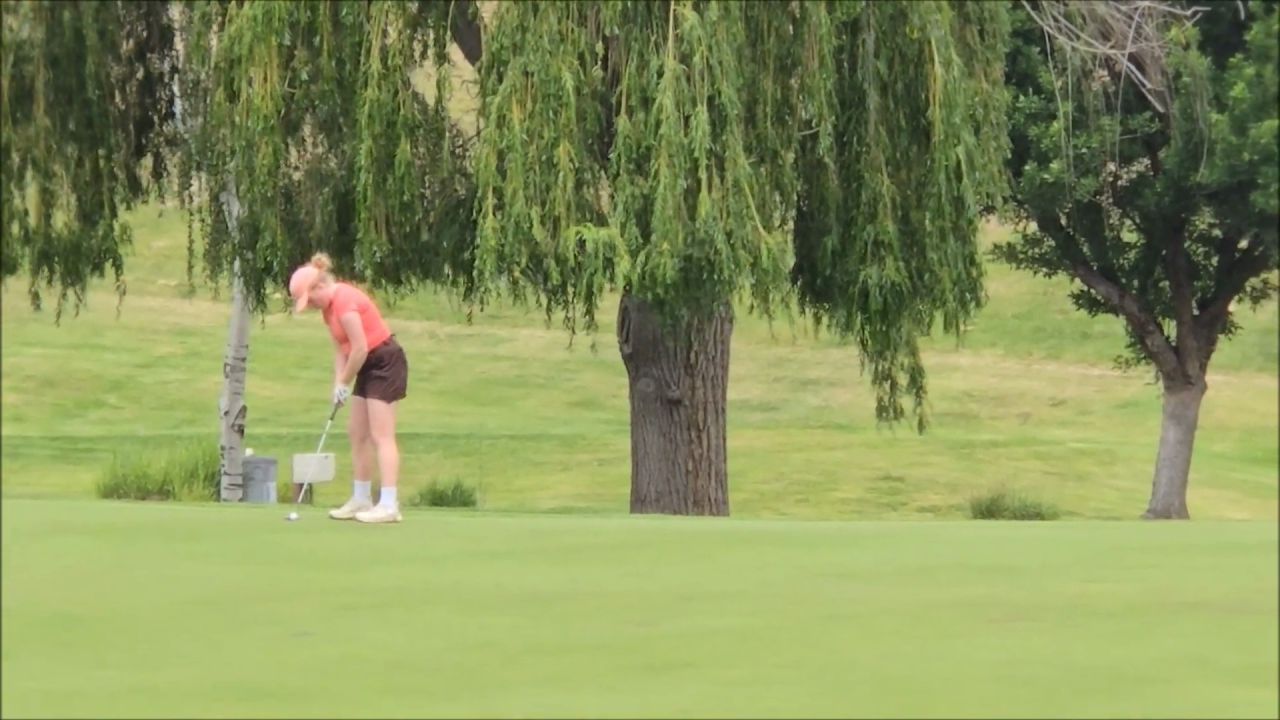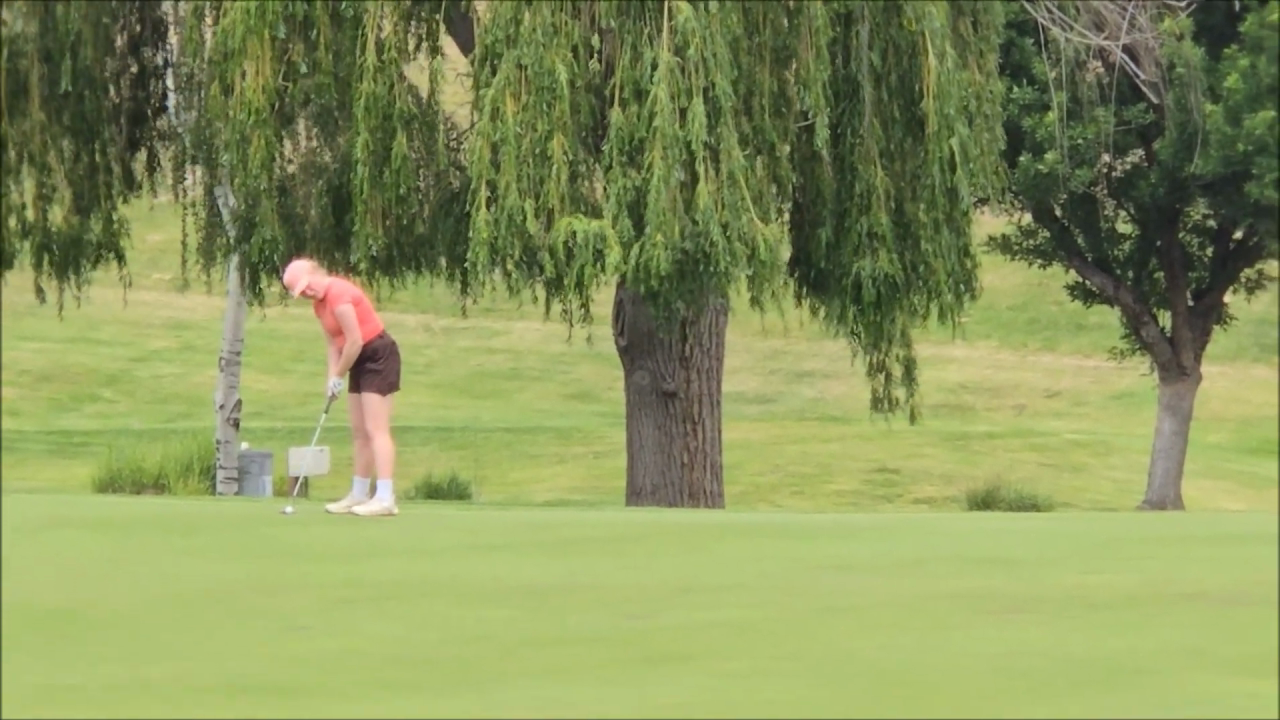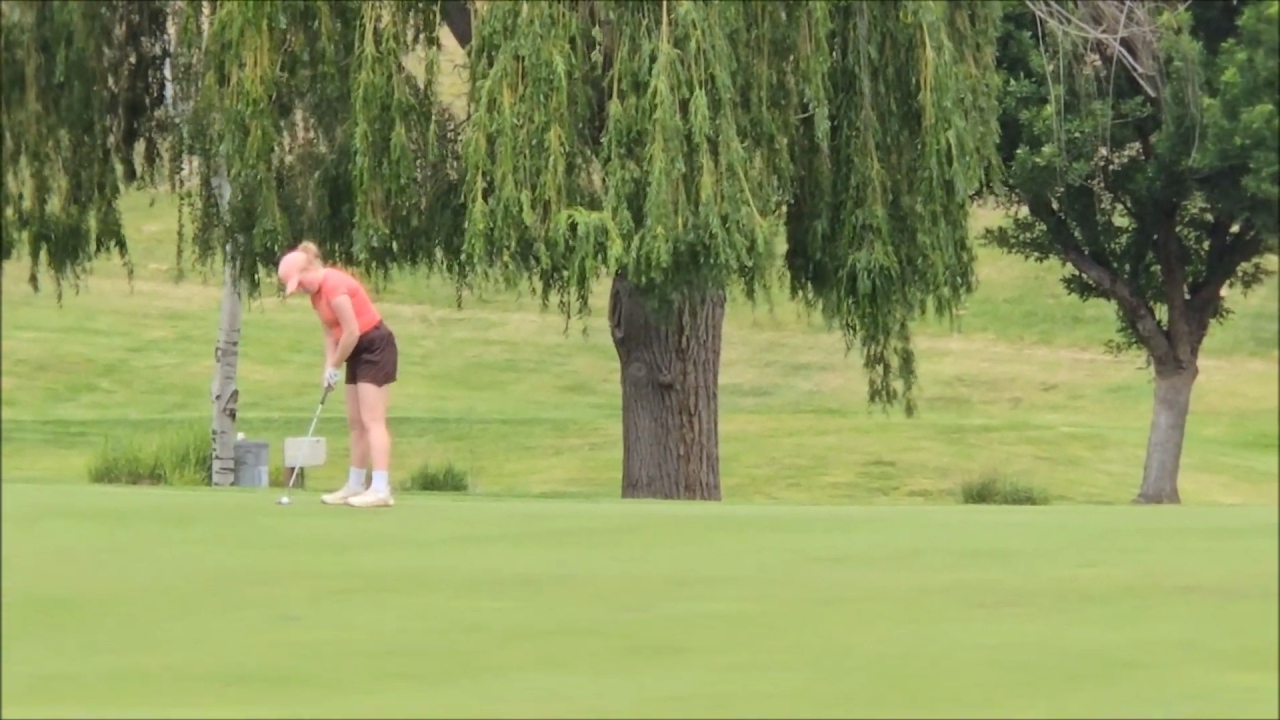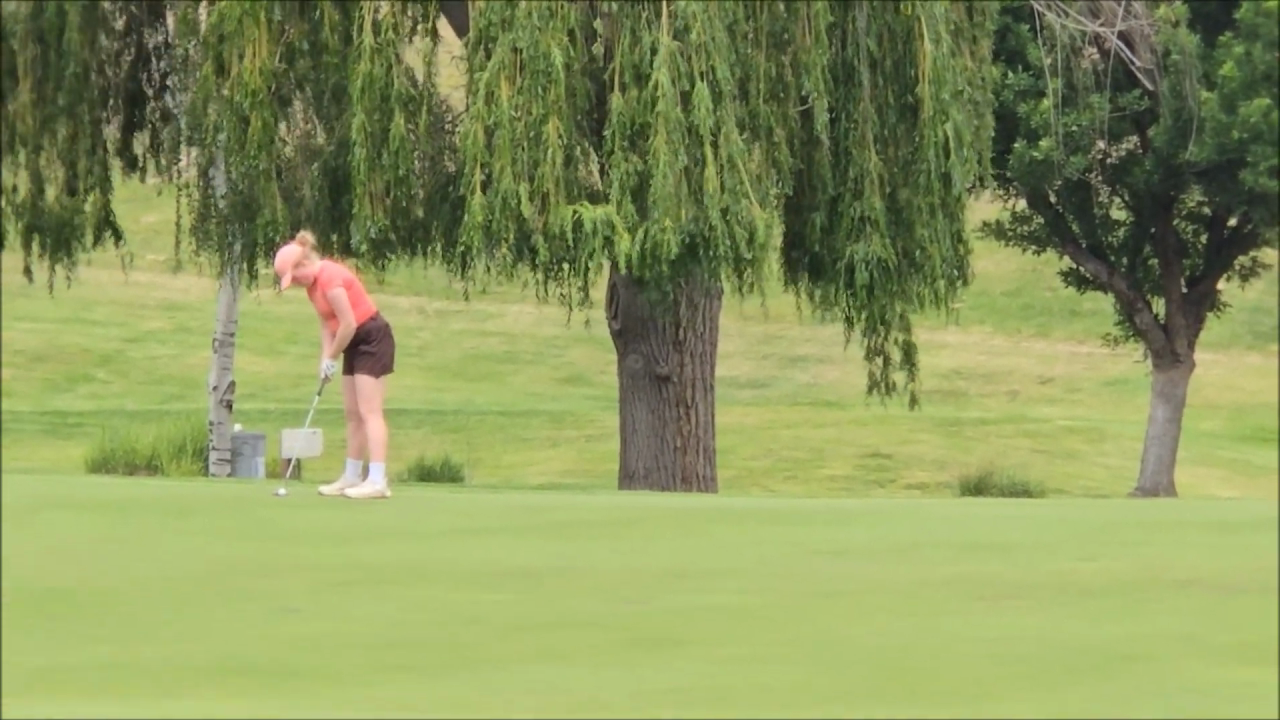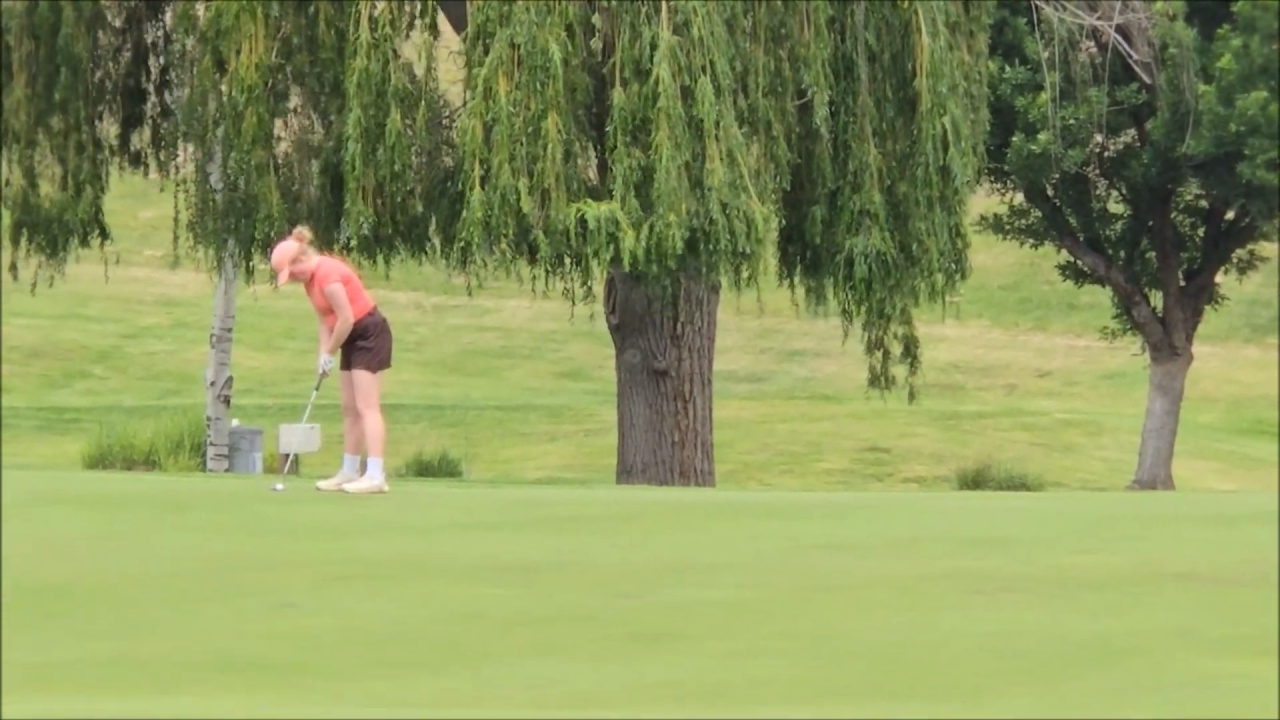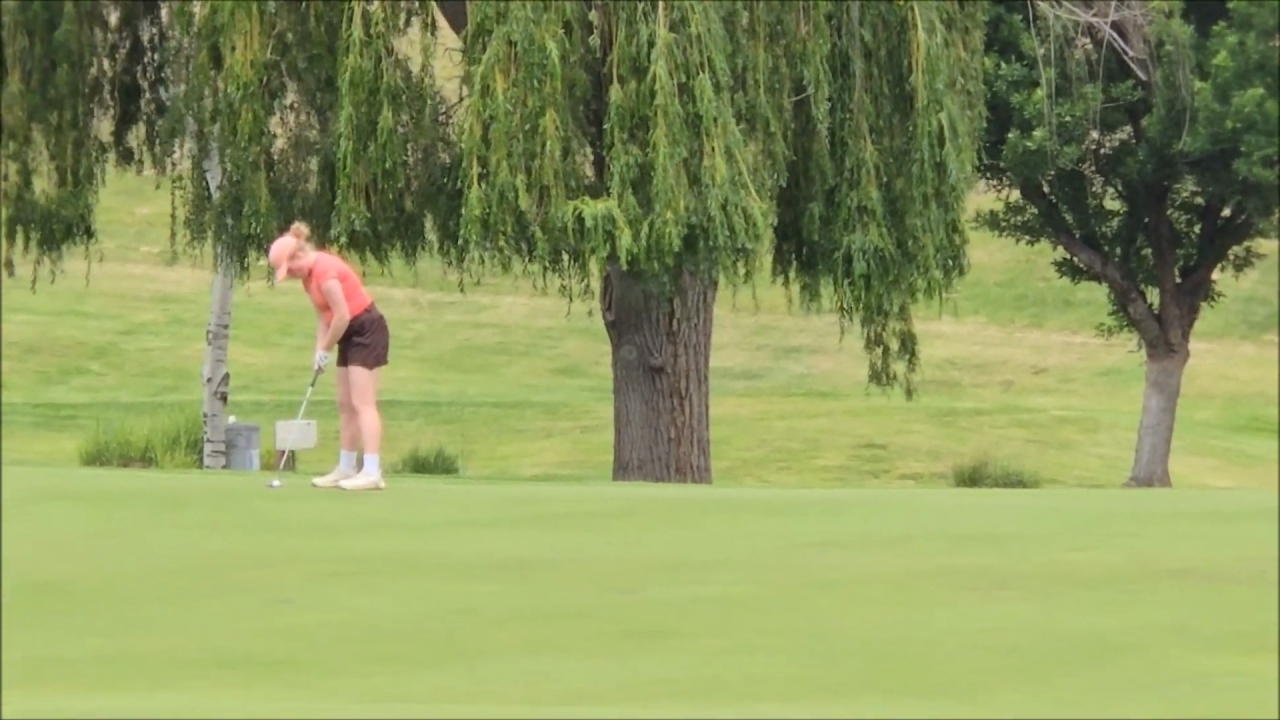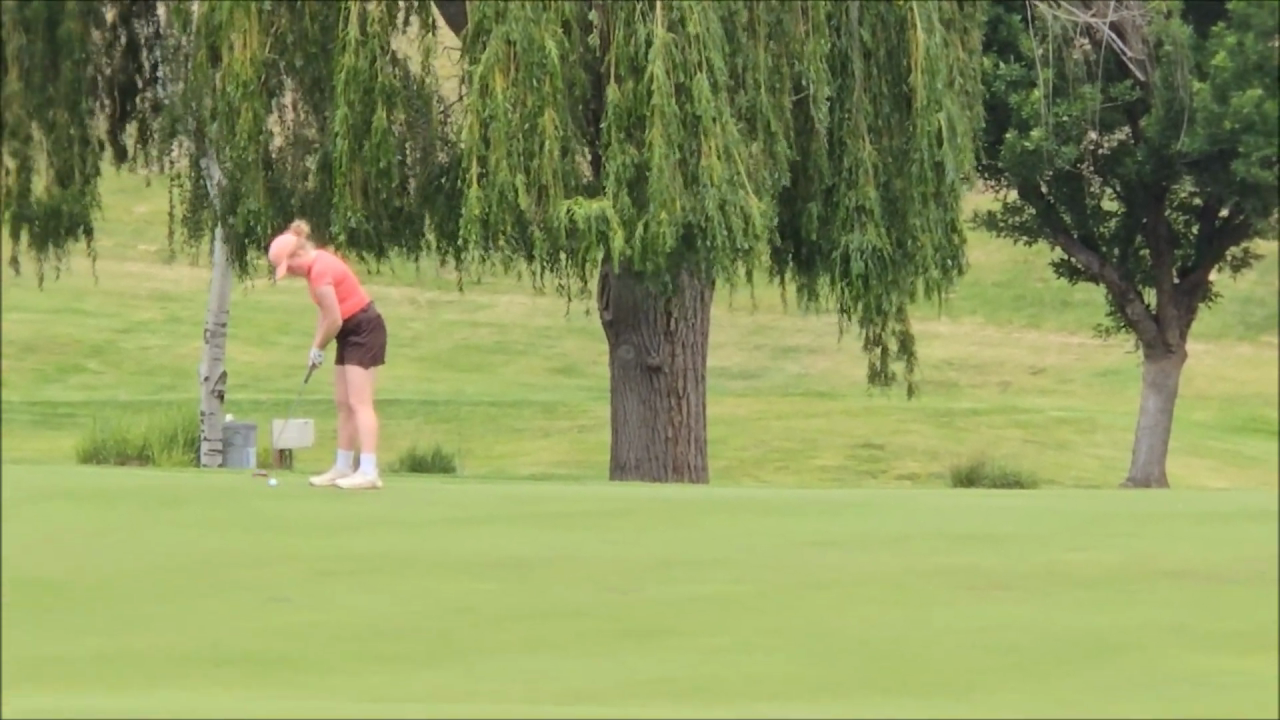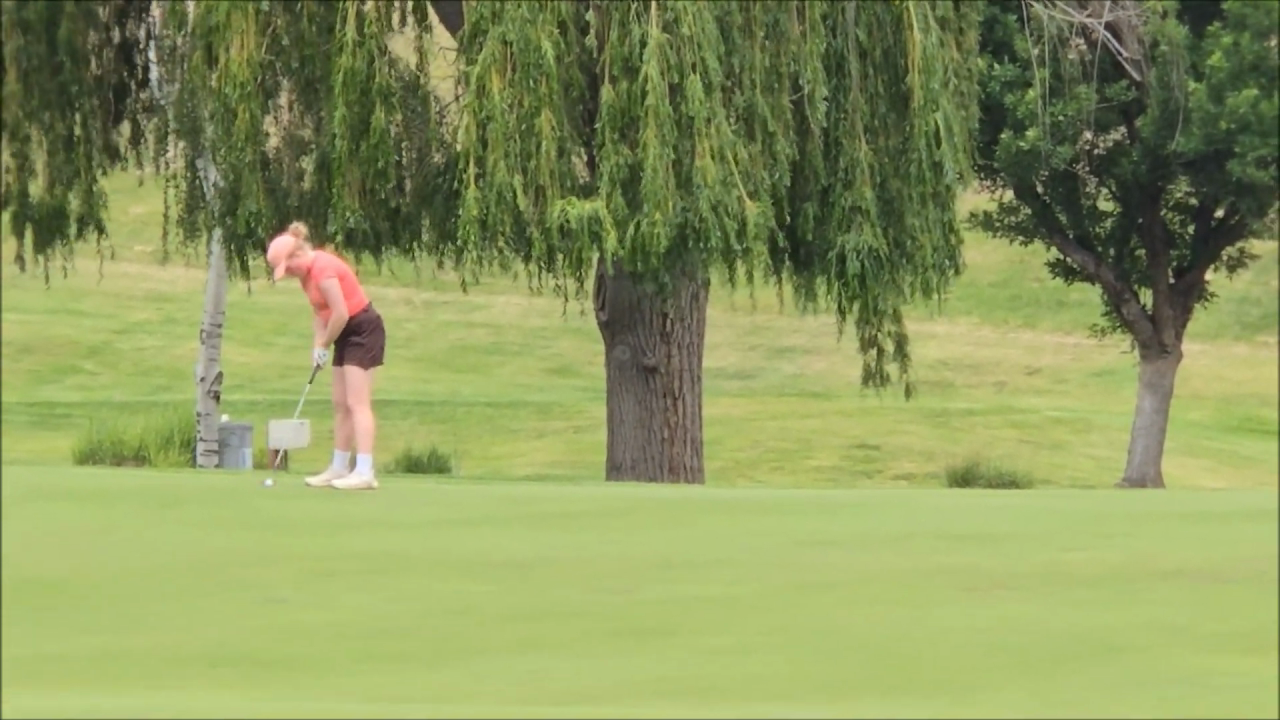
dt=0.4s
person 1, frame 1
left shoulder: (344, 301)
right shoulder: (328, 307)
left elbow: (360, 349)
right elbow: (341, 348)
left wrist: (344, 382)
right wrist: (339, 383)
left hip: (385, 364)
right hip: (368, 367)
left knee: (380, 436)
right knee: (357, 435)
left ankle: (389, 505)
right ankle: (361, 499)
person 1, frame 2
left shoulder: (339, 293)
right shoulder: (320, 303)
left elbow: (355, 341)
right elbow: (334, 342)
left wrist: (338, 375)
right wrist: (332, 377)
left hip: (379, 357)
right hip: (361, 362)
left knee: (376, 430)
right knee: (359, 431)
left ankle: (385, 498)
right ankle: (359, 494)
person 1, frame 3
left shoulder: (334, 285)
right shoulder: (317, 293)
left elbow: (352, 332)
right elbow: (331, 333)
left wrist: (335, 366)
right wrist: (329, 367)
left hip: (375, 348)
right hip: (358, 353)
left knee: (372, 420)
right knee: (356, 422)
left ankle: (381, 489)
right ankle: (355, 485)
person 1, frame 4
left shoulder: (329, 277)
right shoulder: (313, 284)
left elbow: (348, 324)
right elbow: (327, 324)
left wrist: (332, 357)
right wrist: (325, 359)
left hip: (372, 340)
right hip: (355, 344)
left knee: (369, 412)
right knee: (352, 414)
left ankle: (377, 481)
right ankle: (351, 477)
person 1, frame 5
left shoulder: (327, 273)
right shoulder: (311, 279)
left elbow: (346, 319)
right elbow: (325, 320)
left wrist: (330, 353)
right wrist: (324, 354)
left hip: (370, 335)
right hip: (353, 339)
left knee: (366, 407)
right knee: (350, 409)
left ankle: (375, 476)
right ankle: (350, 472)
person 1, frame 6
left shoulder: (324, 269)
right shoulder: (309, 275)
left elbow: (342, 316)
right elbow: (323, 316)
left wrist: (325, 349)
right wrist: (320, 350)
left hip: (367, 332)
right hip: (350, 336)
left knee: (362, 403)
right knee: (345, 405)
left ankle: (372, 472)
right ankle: (346, 469)
person 1, frame 7
left shoulder: (321, 270)
right shoulder: (314, 268)
left elbow: (334, 319)
right elbow: (326, 312)
left wrist: (318, 347)
right wrist: (316, 345)
left hip: (364, 331)
right hip: (350, 334)
left knee: (359, 402)
right knee: (343, 404)
left ankle: (368, 472)
right ankle: (343, 468)
person 1, frame 8
left shoulder: (323, 267)
right shoulder: (307, 274)
left elbow: (340, 313)
right elbow: (320, 314)
left wrist: (323, 346)
right wrist: (319, 346)
left hip: (363, 332)
right hip: (346, 335)
left knee: (357, 403)
right knee: (340, 405)
left ankle: (364, 472)
right ankle: (339, 468)
